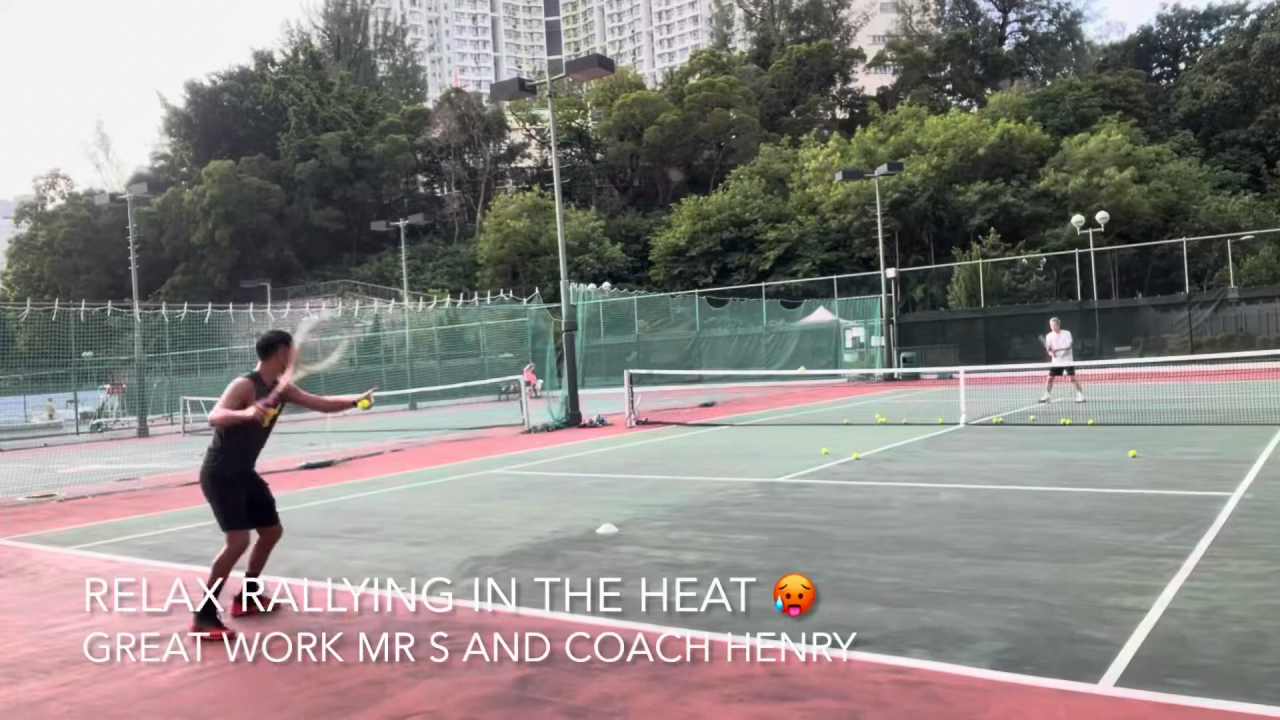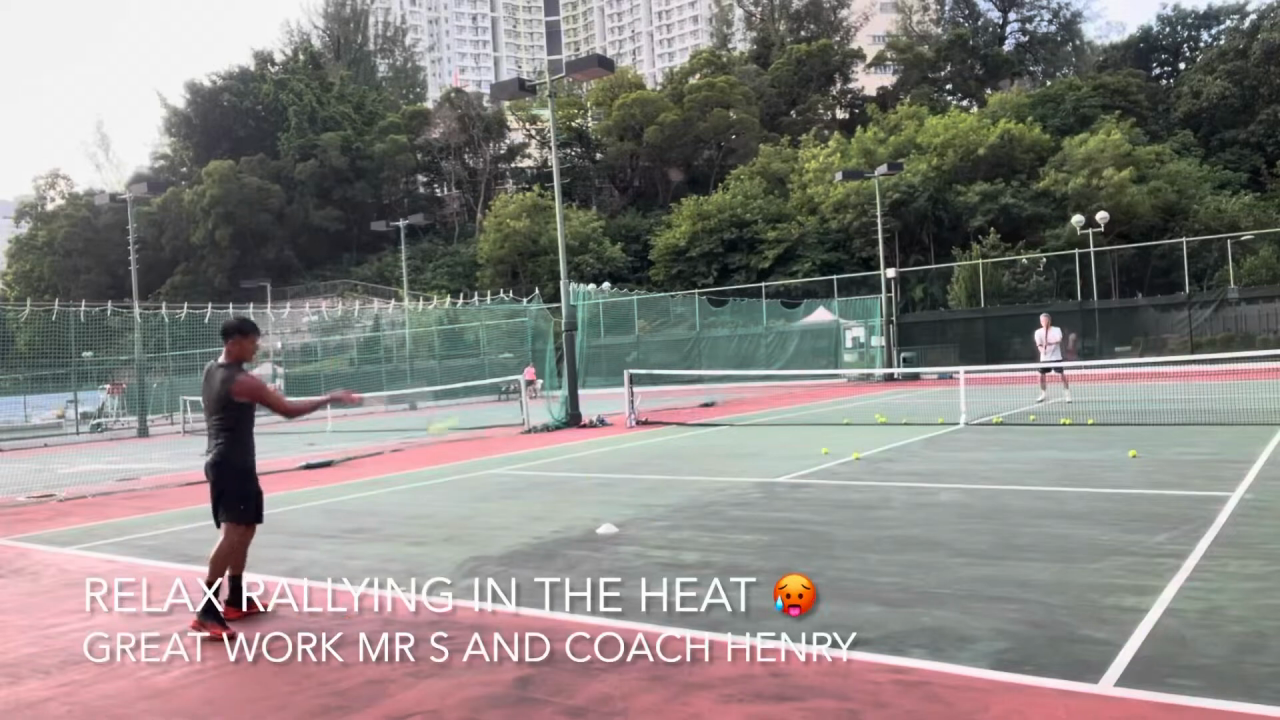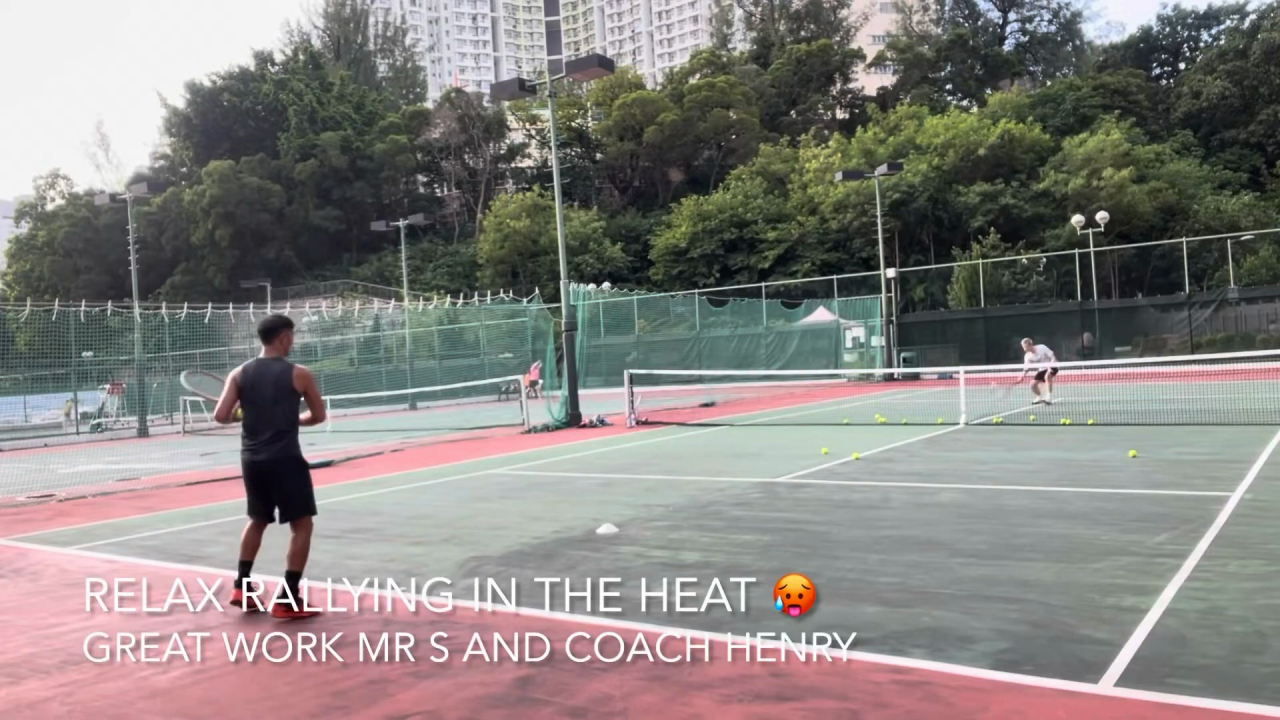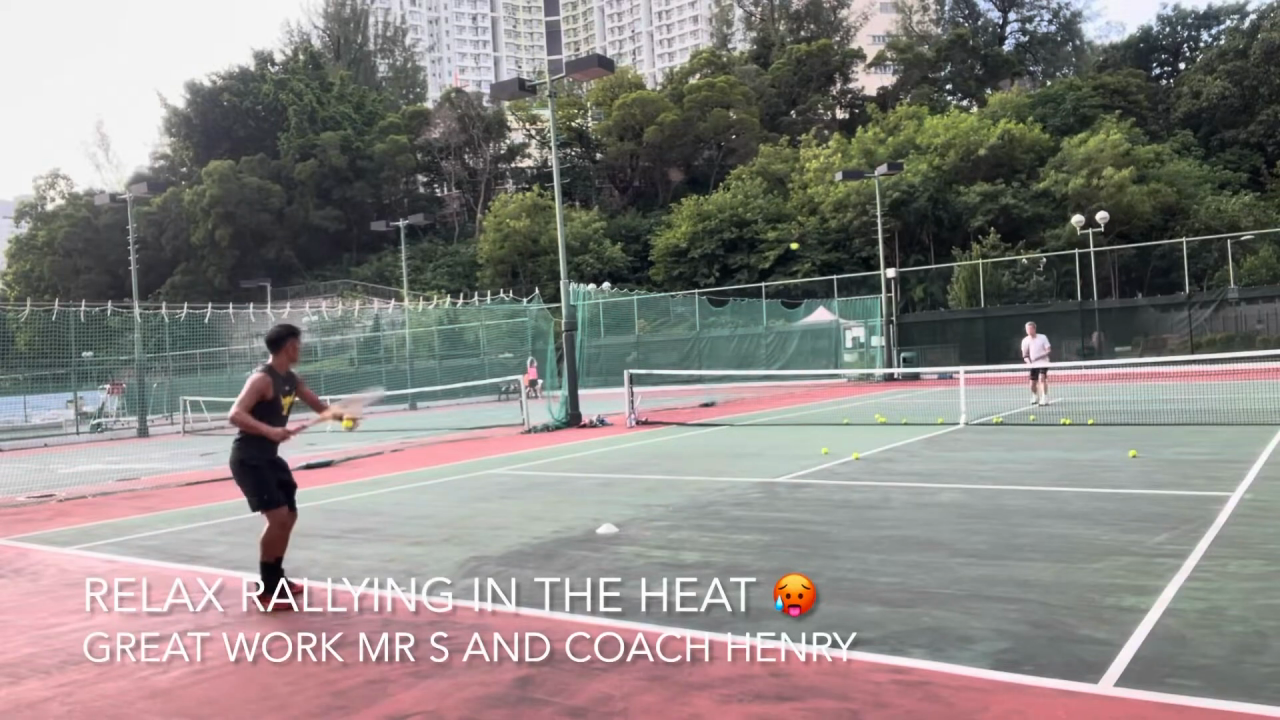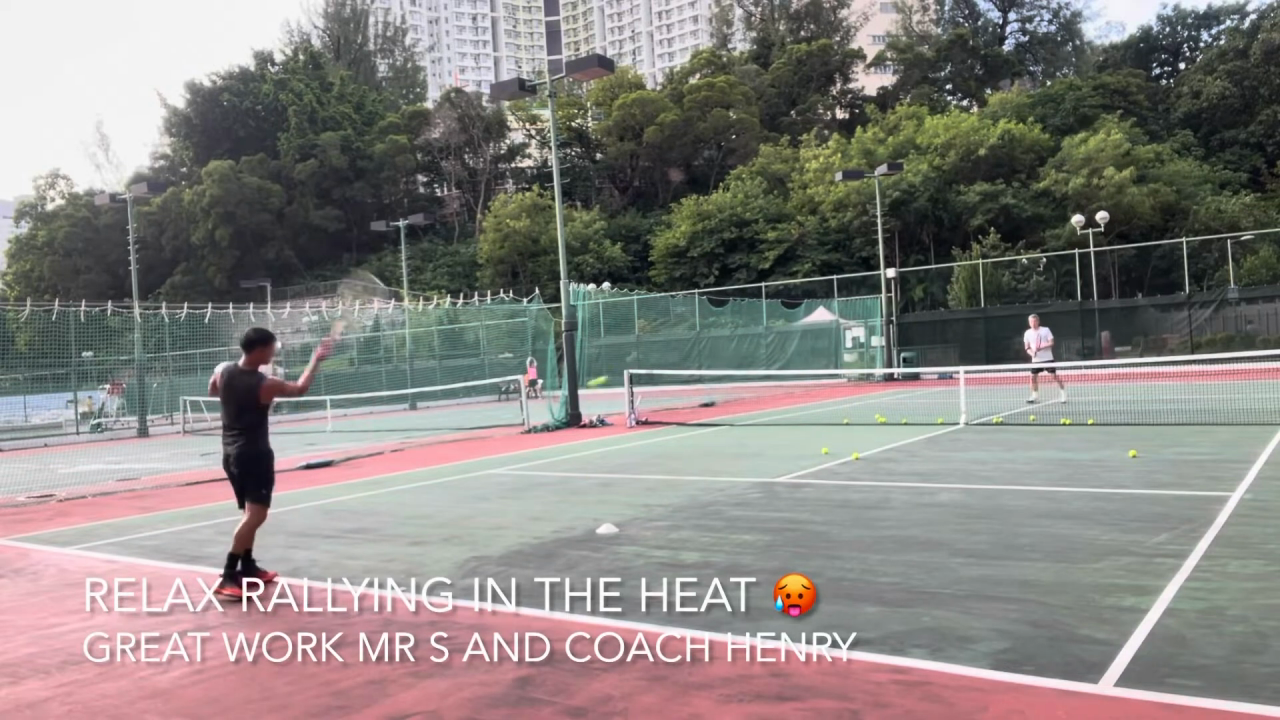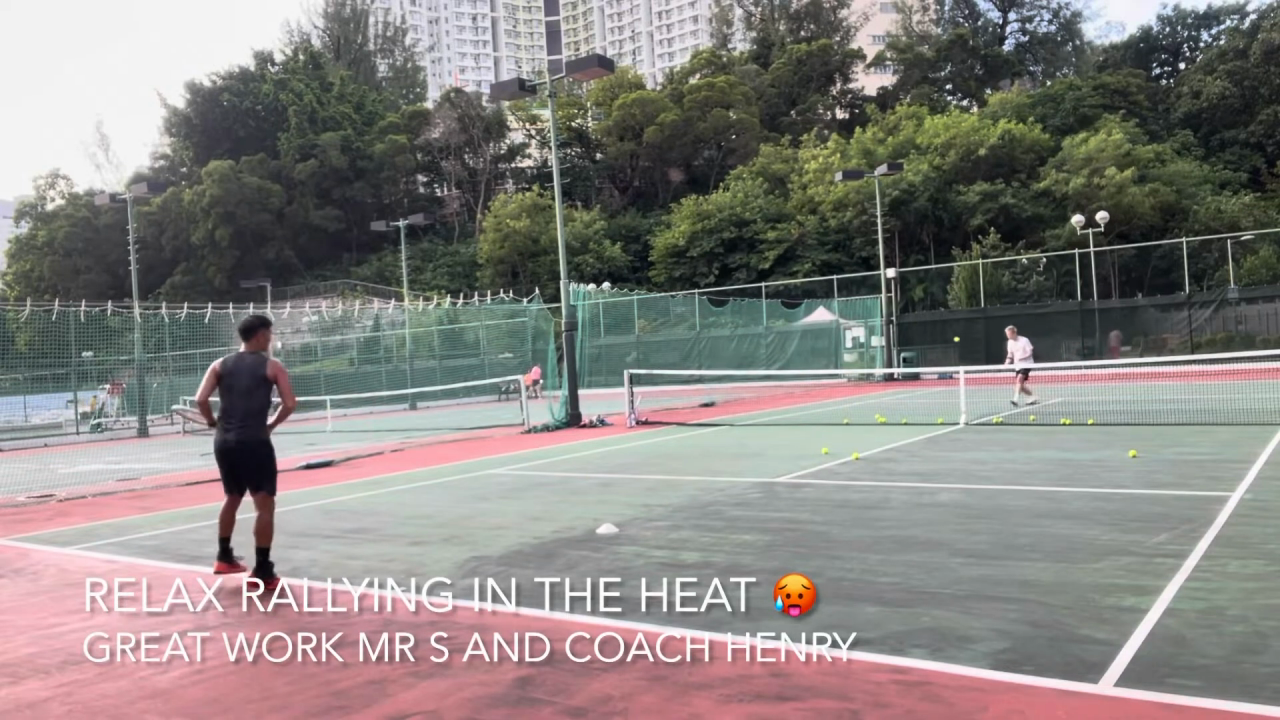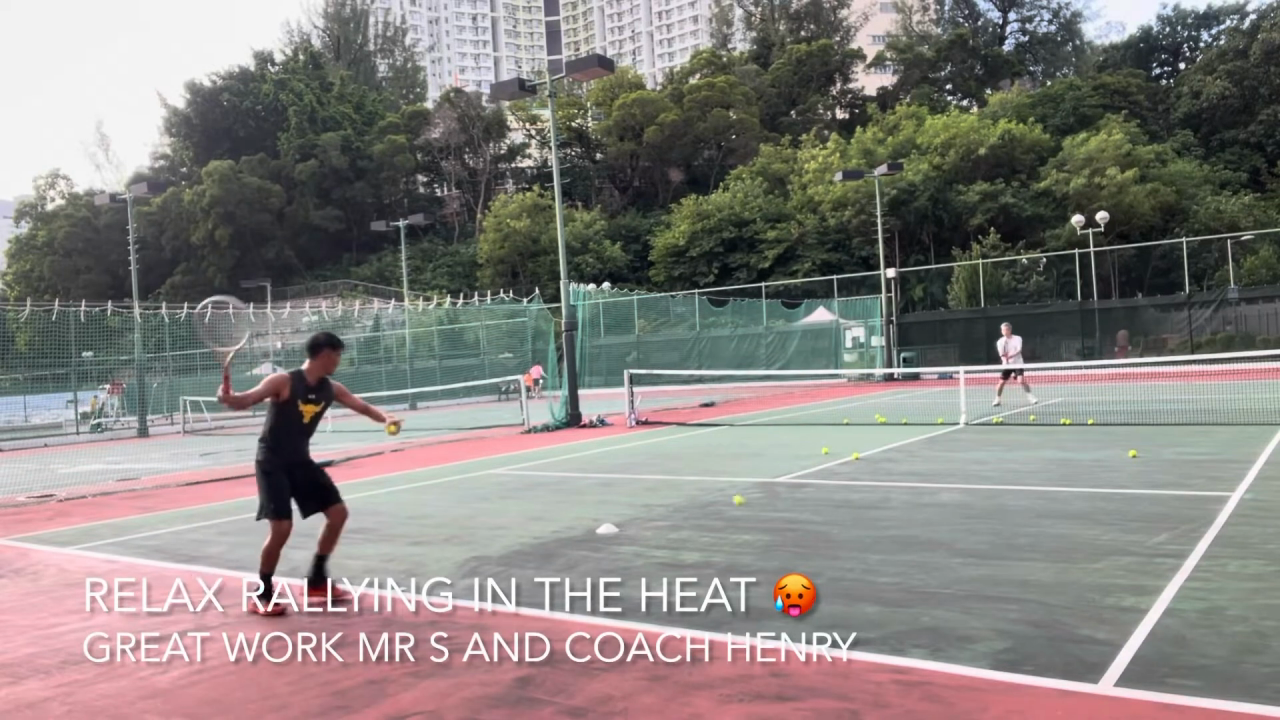
dt=0.7s
person 1, frame 1
left shoulder: (281, 389)
right shoulder: (244, 386)
left elbow: (321, 403)
right elbow: (215, 418)
left wrist: (354, 400)
right wrist: (247, 414)
left hip: (244, 473)
right hip: (220, 473)
left knee: (271, 532)
right knee: (237, 541)
left ankle: (246, 598)
right ankle: (204, 615)
person 1, frame 2
left shoulder: (212, 370)
right shoulder: (244, 381)
right elbow: (287, 409)
right wrist: (330, 398)
left hip: (221, 462)
right hip: (232, 465)
left knee: (241, 531)
right knee: (234, 534)
left ankle: (236, 600)
right ankle: (207, 612)
person 1, frame 3
left shoulder: (240, 373)
right shoulder: (299, 374)
left elbow: (221, 415)
right elbow: (319, 415)
left hip: (252, 460)
right hip: (285, 459)
left knee: (257, 520)
right knee: (302, 526)
left ankle: (242, 585)
right ankle: (287, 600)
person 1, frame 4
left shoulder: (291, 379)
right shoulder: (261, 379)
left elbow: (316, 404)
right elbow: (235, 415)
left wrist: (343, 416)
right wrist: (266, 431)
left hip: (268, 458)
right hip: (248, 459)
left knee: (288, 515)
right knee: (277, 518)
left ankle: (275, 579)
right ankle: (268, 590)
person 1, frame 5
left shoulder: (223, 370)
right shoulder: (265, 385)
left elbow: (213, 390)
right elbow: (299, 387)
right wrist: (317, 358)
left hip: (231, 453)
right hip: (252, 456)
left knee: (252, 512)
right knee: (254, 513)
left ankle: (247, 567)
right ankle: (229, 577)
person 1, frame 6
left shoulder: (220, 366)
right shoulder: (273, 366)
left elbow: (201, 399)
right elbow: (289, 405)
left wrist: (211, 420)
right wrist: (271, 424)
left hip: (224, 442)
right hip: (254, 442)
left knee: (232, 498)
right knee: (265, 504)
left ankle: (225, 557)
right ankle: (263, 571)
person 1, frame 7
left shoulder: (332, 389)
right shoulder: (283, 381)
left elbow: (365, 408)
right elbow: (247, 399)
left wrist: (386, 419)
right wrist: (228, 398)
left hip: (302, 462)
right hip: (272, 464)
left knee: (338, 513)
right knee: (280, 529)
left ankle: (317, 580)
right ankle: (265, 595)
